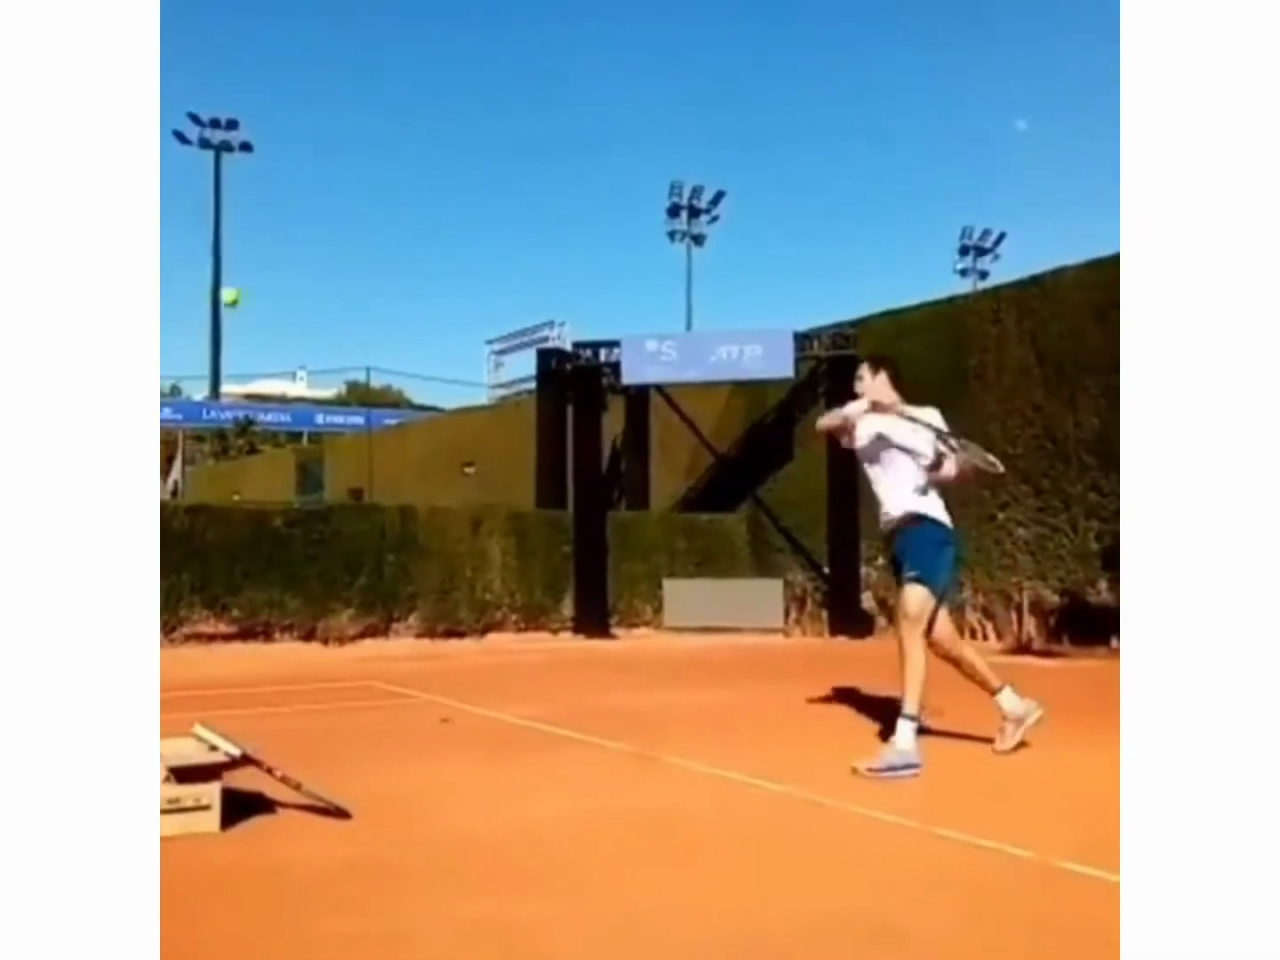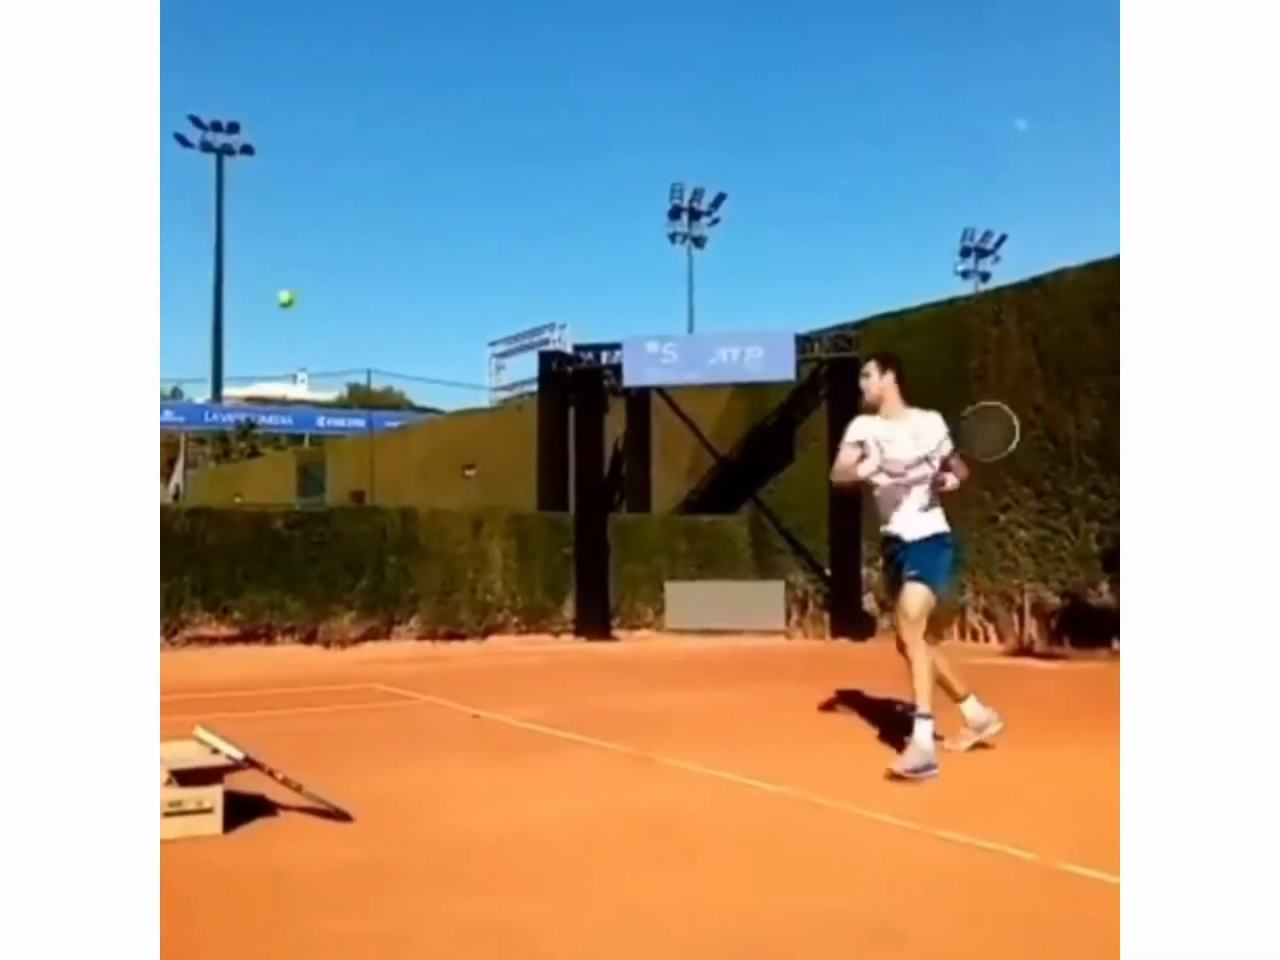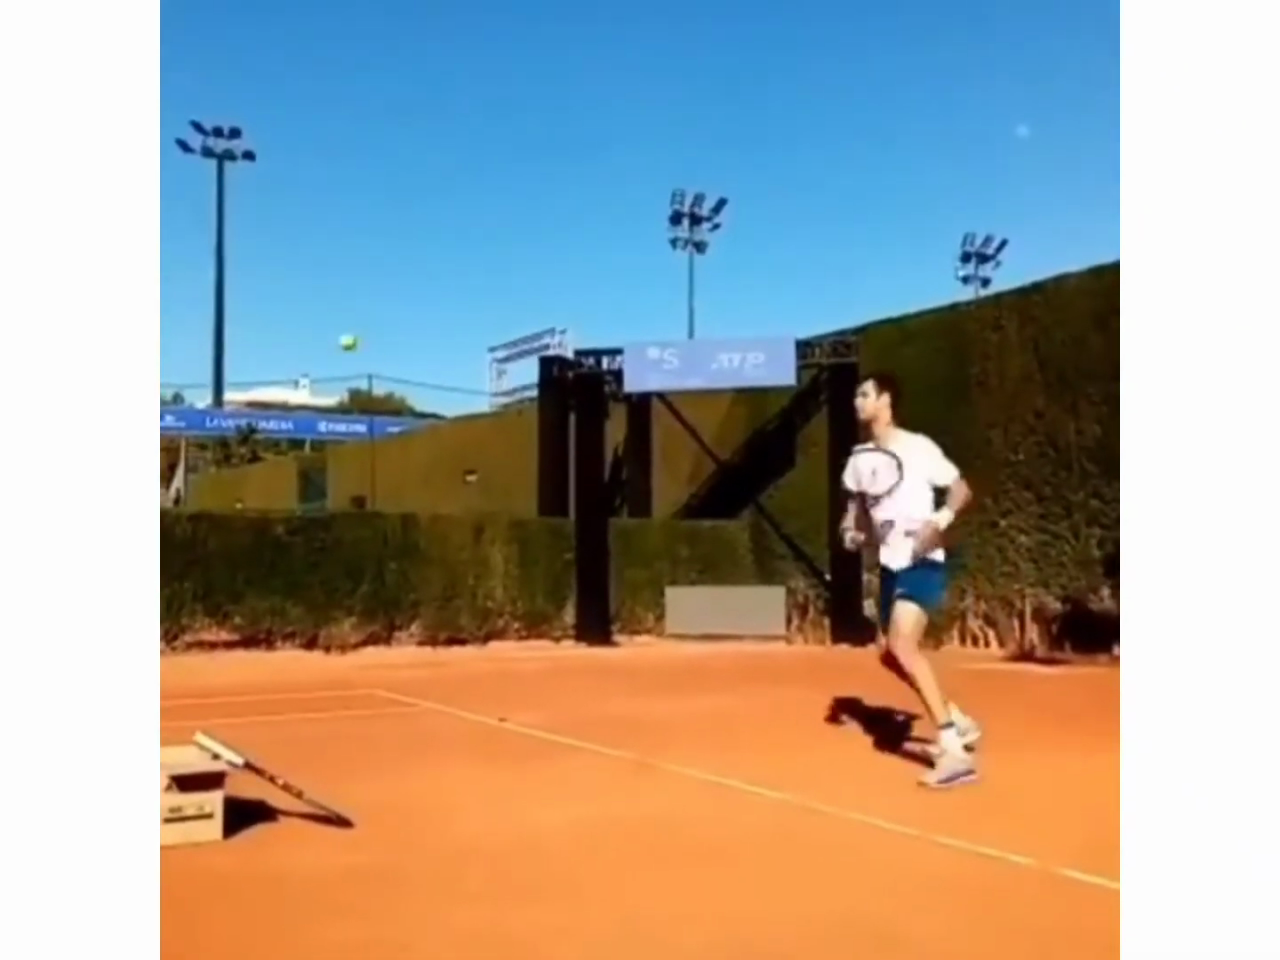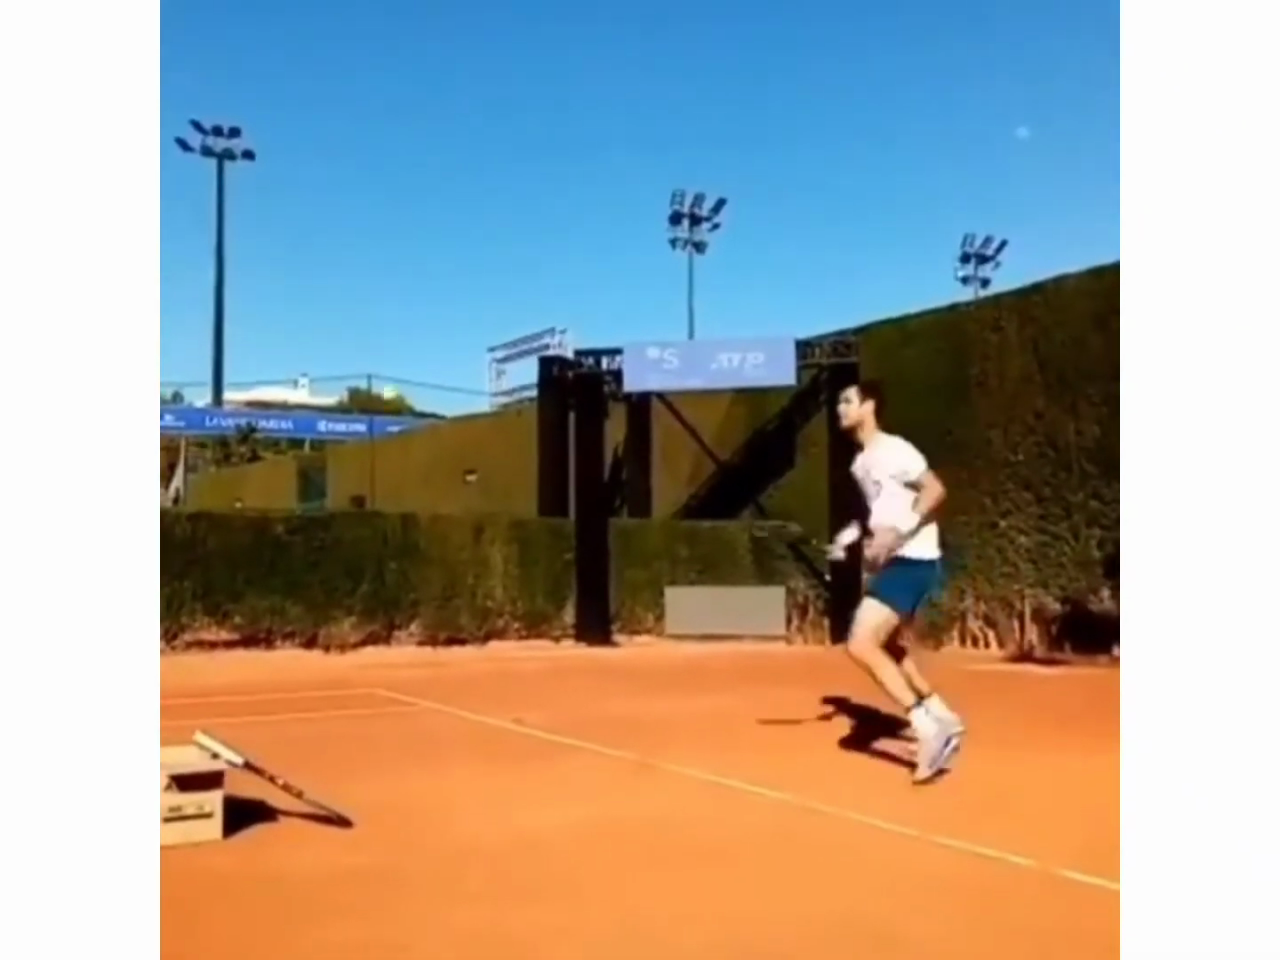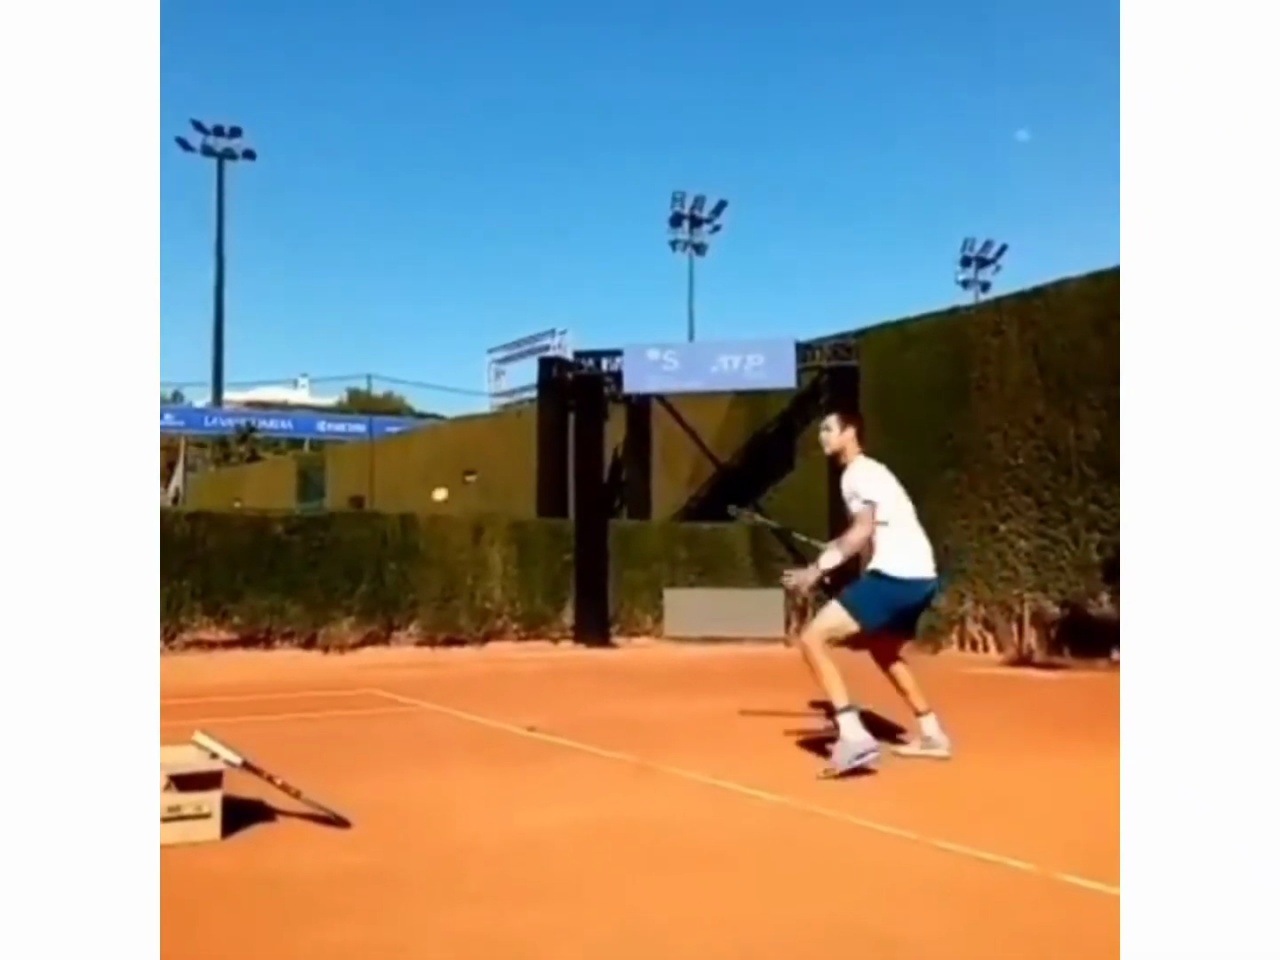
dt=0.3s
person 1, frame 1
left shoulder: (926, 417)
right shoulder: (863, 422)
left elbow: (962, 468)
right elbow: (825, 426)
left wrist: (945, 468)
right wrist: (855, 409)
left hip: (926, 531)
right hip: (898, 538)
left knee: (909, 626)
right knee: (941, 638)
left ankle: (904, 744)
right ankle: (1015, 706)
person 1, frame 2
left shoulder: (928, 421)
right shoulder: (861, 427)
left elbow: (959, 468)
right elbow: (838, 474)
left wrist: (947, 481)
right wrist: (877, 469)
left hip: (930, 539)
right hip: (895, 542)
left knee: (909, 630)
right knee: (909, 641)
left ankle: (922, 741)
right ankle: (976, 714)
person 1, frame 3
left shoulder: (919, 447)
right shoulder: (859, 457)
left elbow: (962, 490)
right elbow: (856, 507)
left wrist: (940, 521)
right wrist: (851, 531)
left hip: (922, 564)
right hip: (891, 567)
left knee: (903, 645)
right knee: (890, 654)
left ankle: (954, 752)
right ankle: (959, 723)
person 1, frame 4
left shoulder: (889, 447)
right shoulder: (860, 461)
left elbow: (934, 491)
left wrist: (899, 532)
right wrist: (850, 534)
left hip: (911, 561)
right hip: (914, 563)
left knee: (861, 645)
right knee: (886, 644)
left ankle: (933, 726)
right ankle: (942, 717)
person 1, frame 5
left shoulder: (857, 473)
right shoulder: (870, 472)
left elbow: (864, 531)
left wrist: (819, 567)
right wrist: (837, 547)
left hip: (894, 578)
right hip: (919, 579)
left knee: (812, 639)
right knee: (883, 652)
left ankle: (854, 736)
right ankle: (932, 734)
